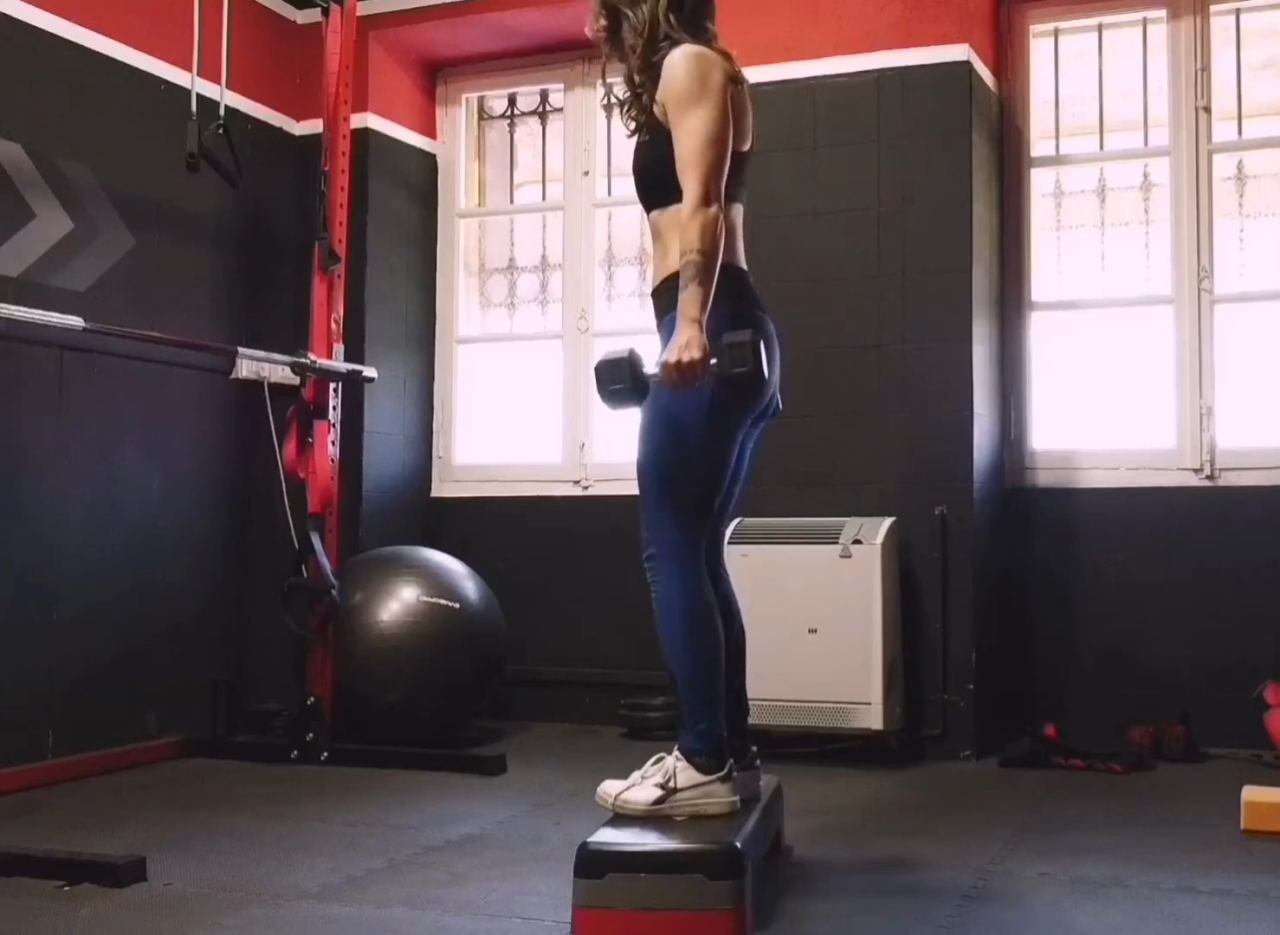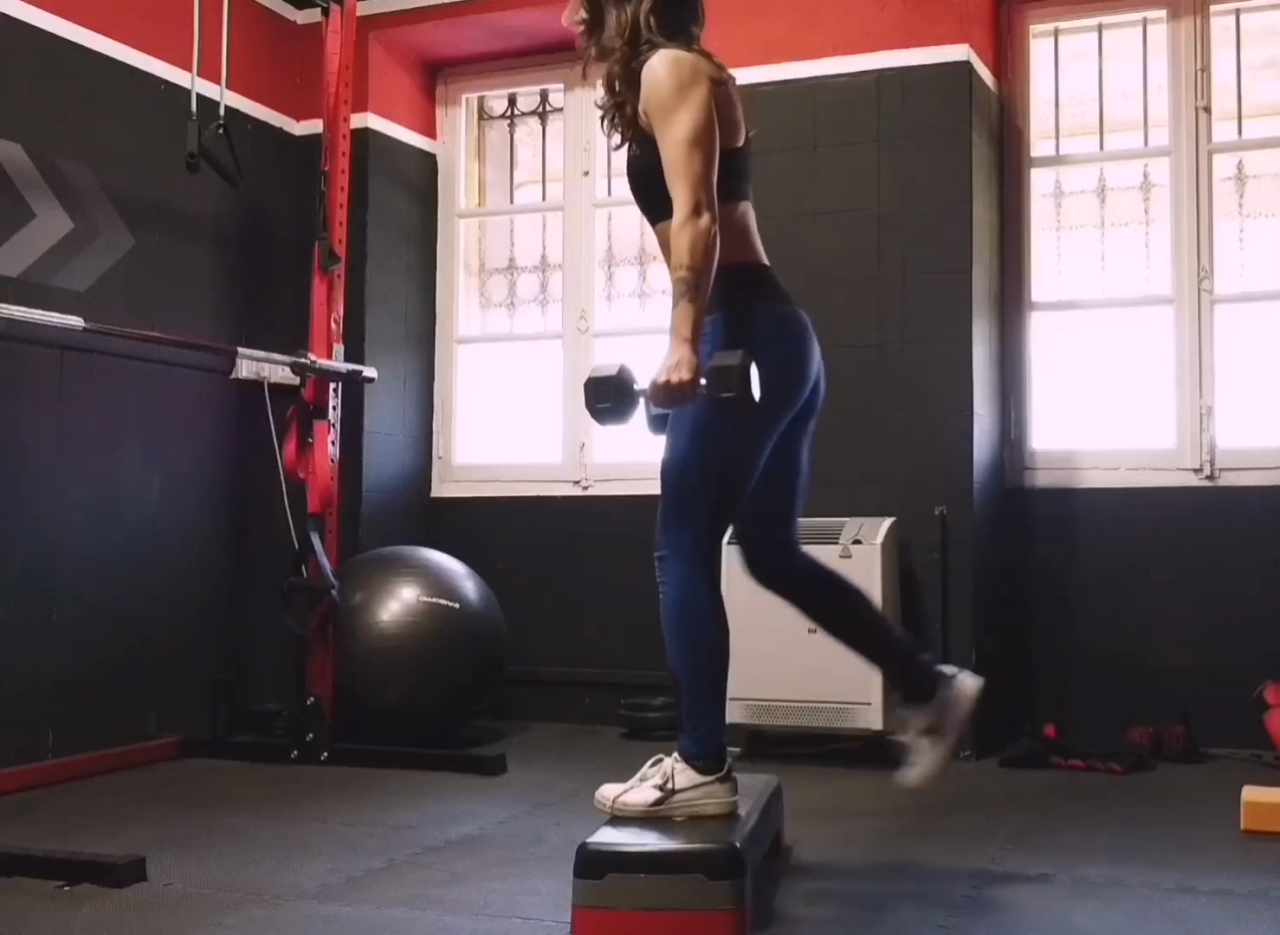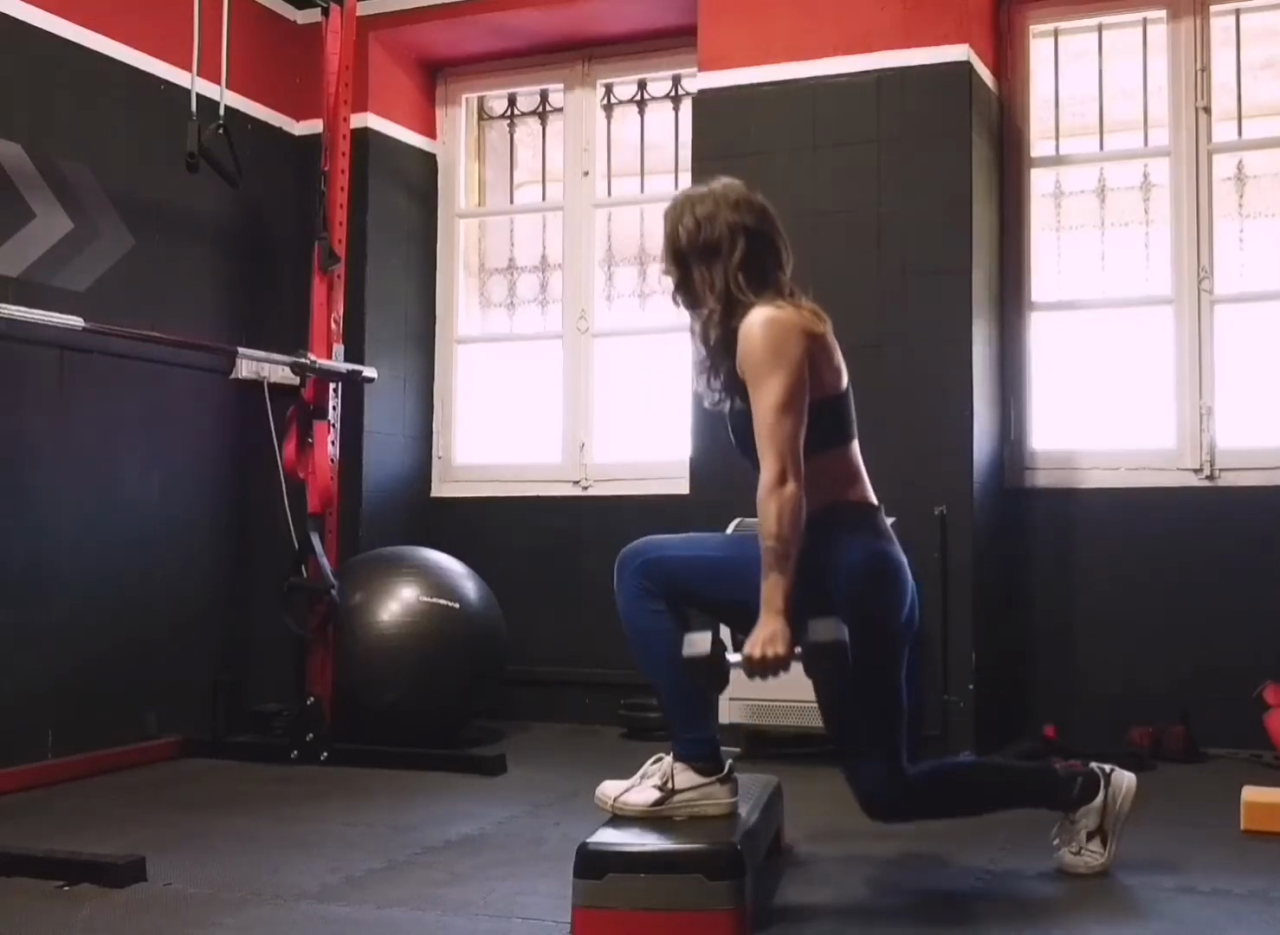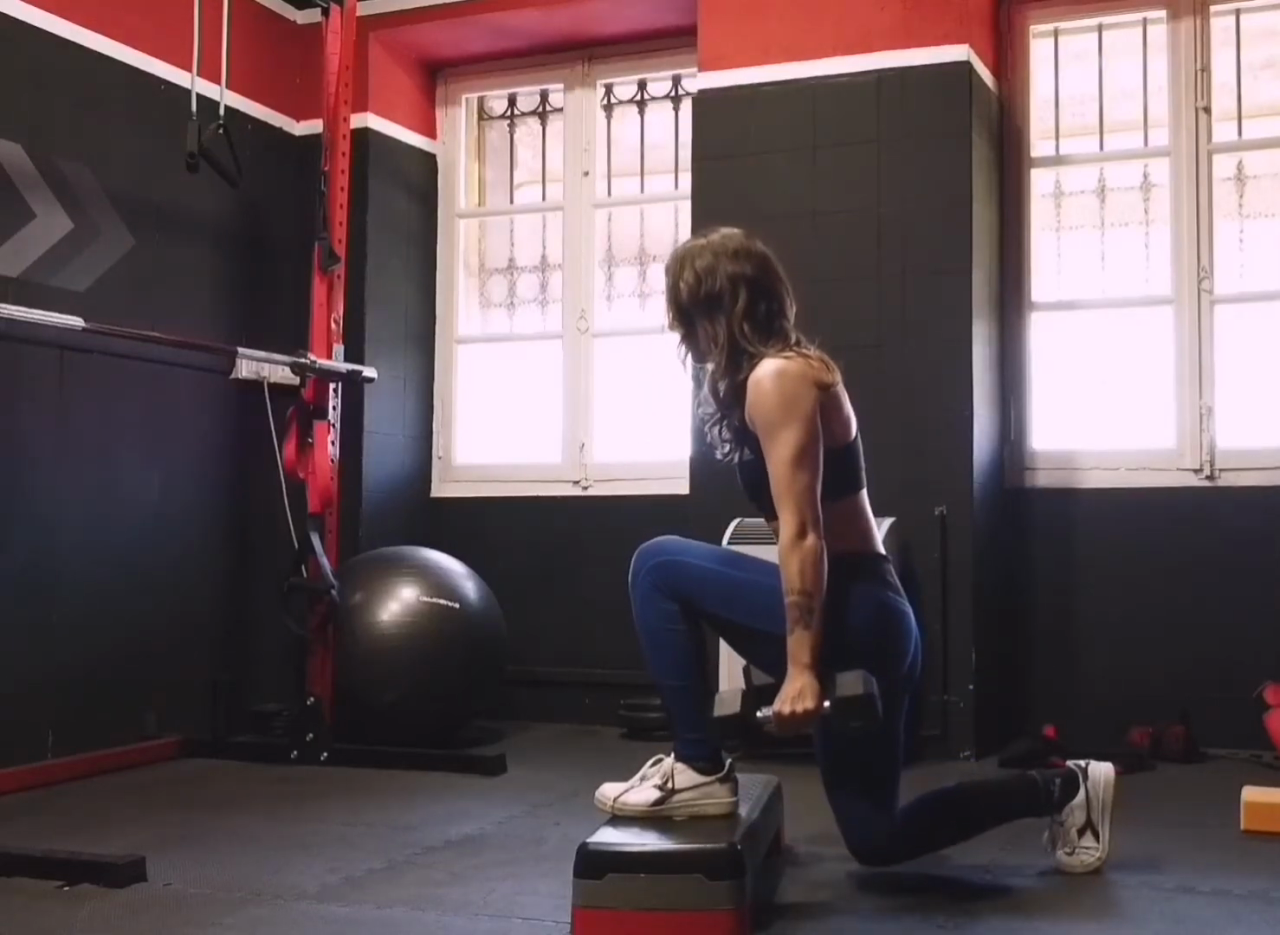
dt=0.7s
person 1, frame 1
right shoulder: (686, 75)
left elbow: (703, 205)
left wrist: (692, 324)
left hip: (710, 333)
right hip: (724, 337)
left knee: (672, 551)
right knee: (696, 554)
left ankle: (704, 764)
right ankle: (729, 752)
person 1, frame 2
left shoulder: (666, 67)
right shoulder: (676, 72)
left elbow: (696, 217)
left wrist: (683, 341)
left hip: (746, 339)
right hip: (771, 337)
left knee: (682, 552)
right knee: (772, 551)
left ankle: (700, 767)
right ankle: (927, 693)
person 1, frame 3
left shoulder: (766, 325)
right shoulder: (782, 320)
left elbow: (782, 481)
left wrist: (773, 612)
left hip: (841, 564)
right hip: (859, 565)
left knee: (643, 571)
right knee: (886, 786)
left ankle: (696, 772)
right ankle: (1083, 788)
person 1, frame 4
left shoulder: (775, 378)
right shoulder: (788, 368)
left elbow: (802, 534)
left wrist: (801, 668)
left hip: (850, 613)
right hip: (861, 609)
left knee: (659, 568)
right knee: (878, 837)
left ankle: (697, 772)
right ankle: (1063, 789)
